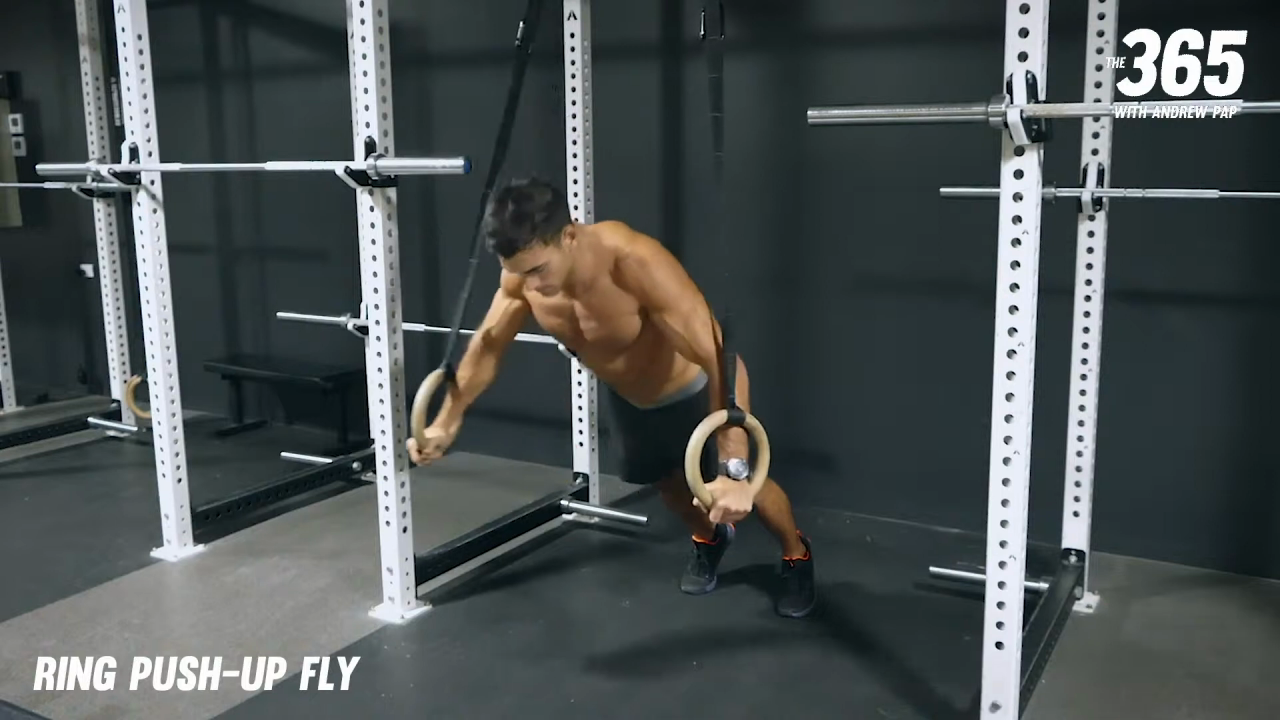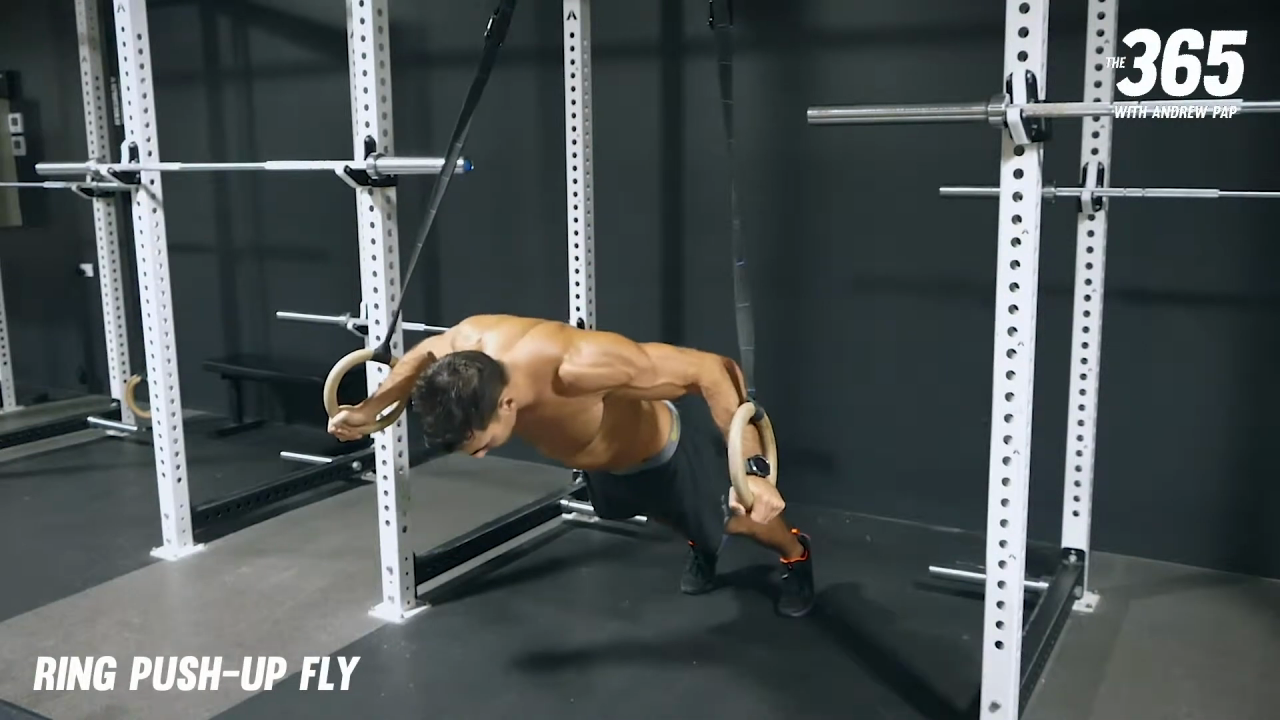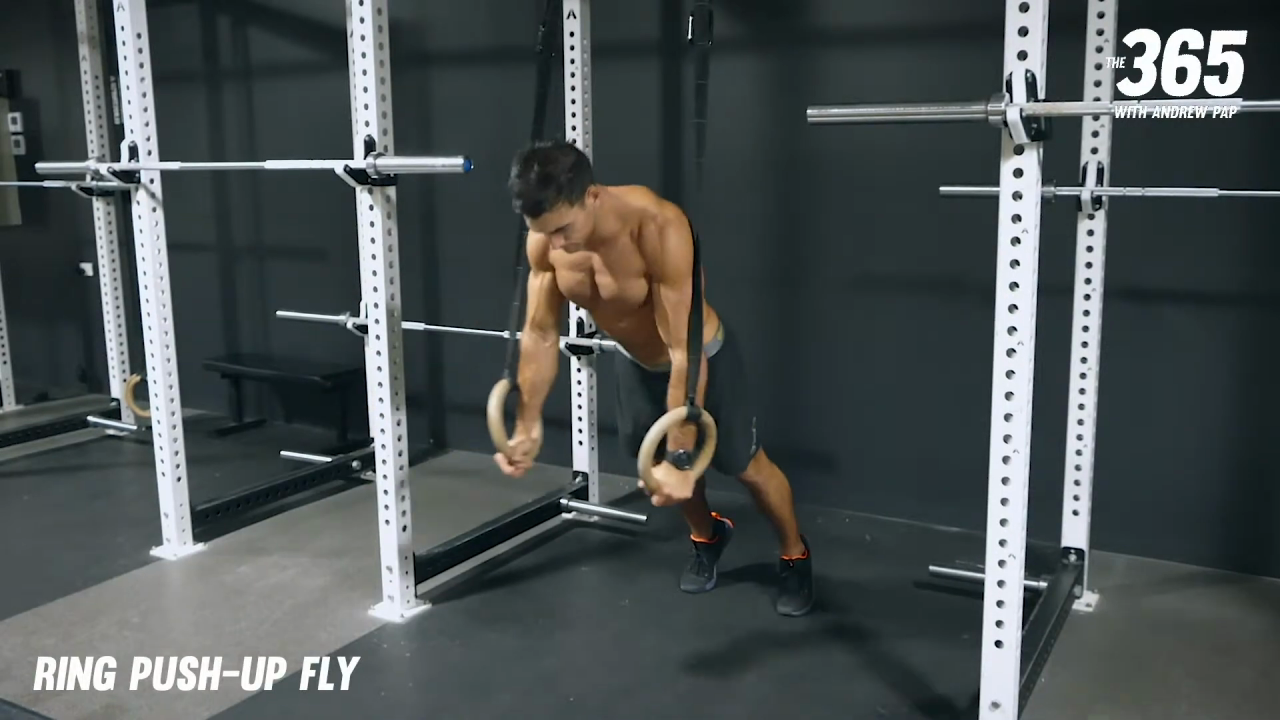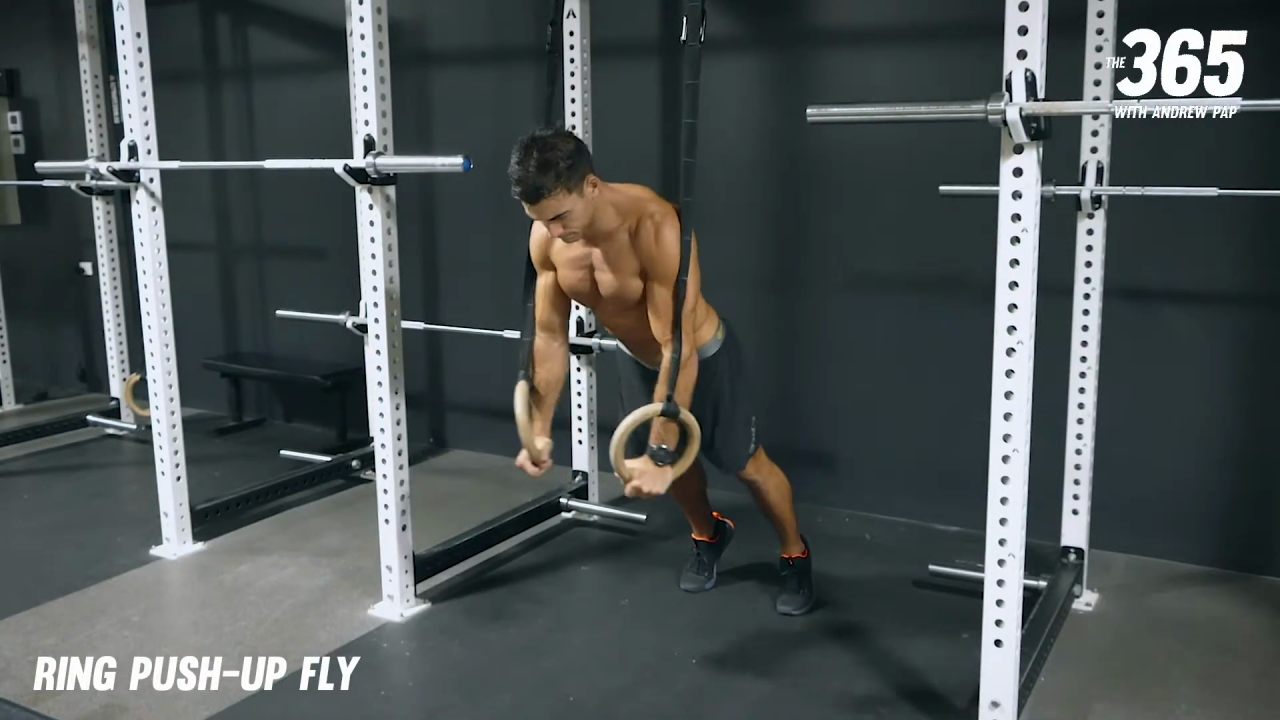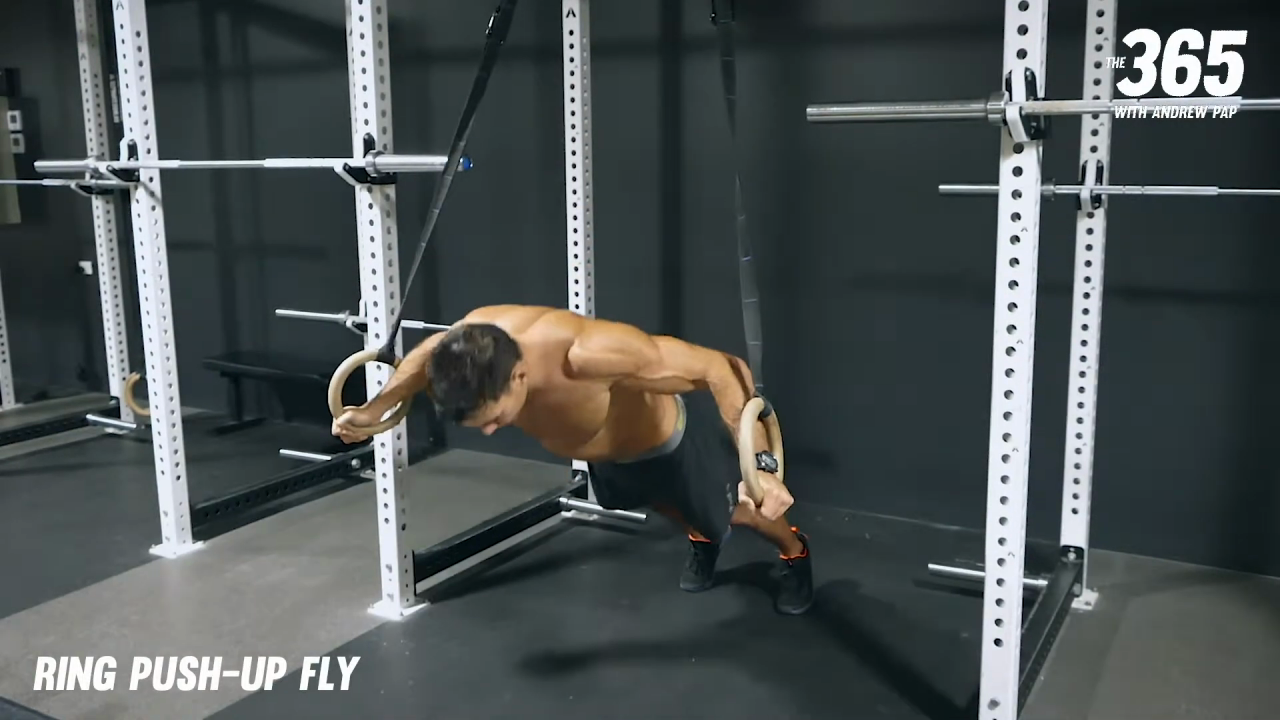
dt=1s
person 1, frame 1
left shoulder: (635, 264)
right shoulder: (526, 267)
left elbow: (722, 361)
right elbow: (489, 341)
left wrist: (735, 469)
right wrist: (448, 418)
left hip: (688, 394)
right hip: (624, 397)
left knee: (743, 486)
right knee: (667, 482)
left ankle: (797, 556)
right ankle: (709, 537)
person 1, frame 2
left shoulder: (575, 367)
right shoulder: (468, 344)
left elbow: (715, 370)
right elbow: (425, 356)
left wrist: (753, 469)
right wrist: (369, 410)
left hip: (661, 451)
right hip: (604, 463)
left knee: (731, 517)
right knee: (676, 517)
left ankle: (795, 554)
right ankle: (701, 543)
person 1, frame 3
left shoulder: (659, 230)
right shoulder: (543, 240)
left elbow: (680, 353)
right elbow: (539, 334)
left wrist: (678, 458)
right wrist: (528, 428)
left hip: (701, 360)
right hip: (634, 360)
left knee: (746, 466)
right knee: (661, 460)
left ankle: (795, 557)
right ankle: (708, 535)
person 1, frame 4
left shoulder: (654, 228)
right shoulder: (546, 237)
left elbow: (678, 351)
right elbow: (549, 336)
left wrist: (661, 457)
right wrist: (540, 429)
left hip: (699, 357)
right hip: (636, 360)
left knee: (746, 464)
right knee: (661, 453)
left ankle: (795, 555)
right ankle: (708, 535)
person 1, frame 5
left shoulder: (583, 355)
right shoulder: (476, 335)
left elbow: (723, 369)
right elbow: (430, 352)
left wrist: (760, 466)
right wrist: (375, 408)
left hip: (664, 441)
right hip: (607, 454)
left knee: (733, 510)
right knee: (663, 506)
left ankle: (794, 552)
right ankle: (702, 538)
